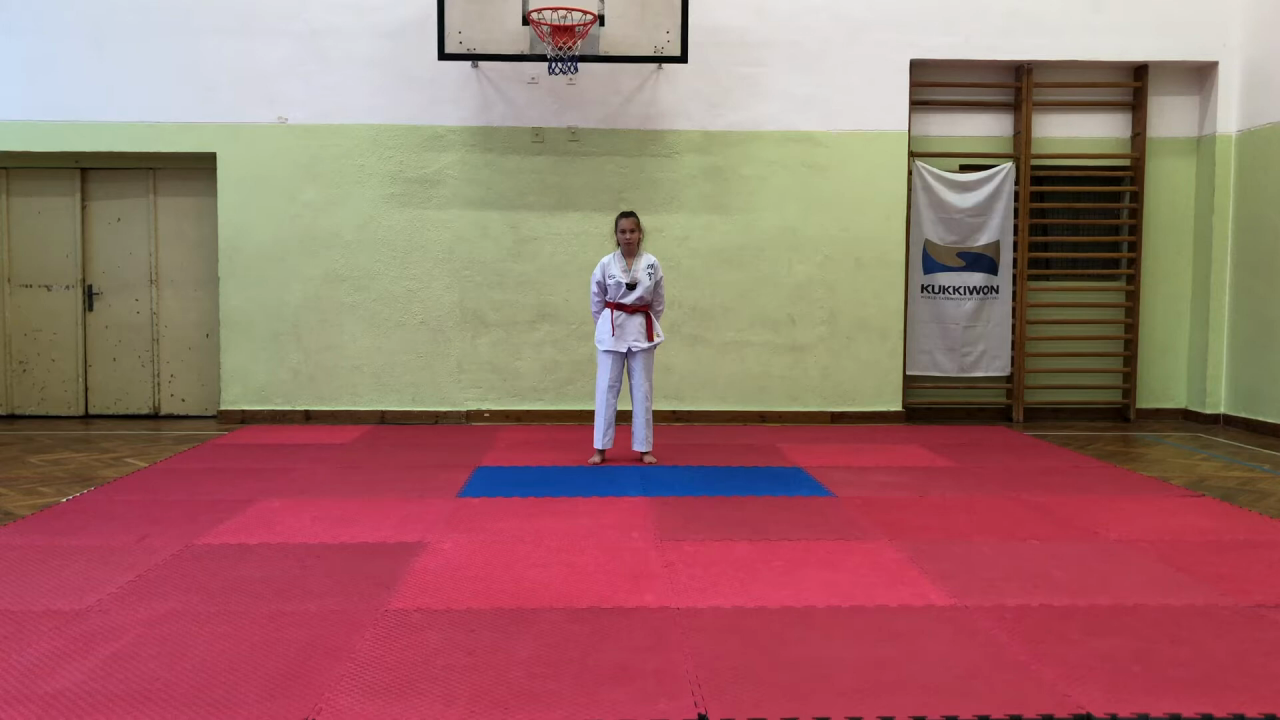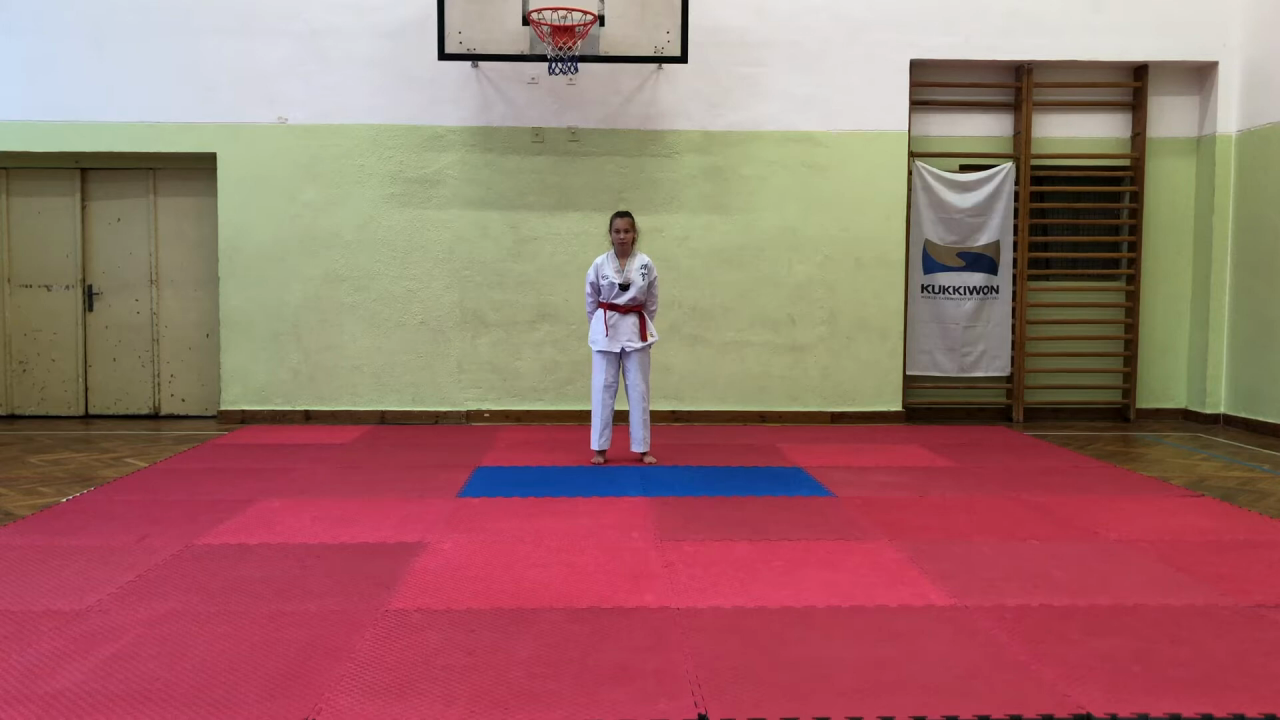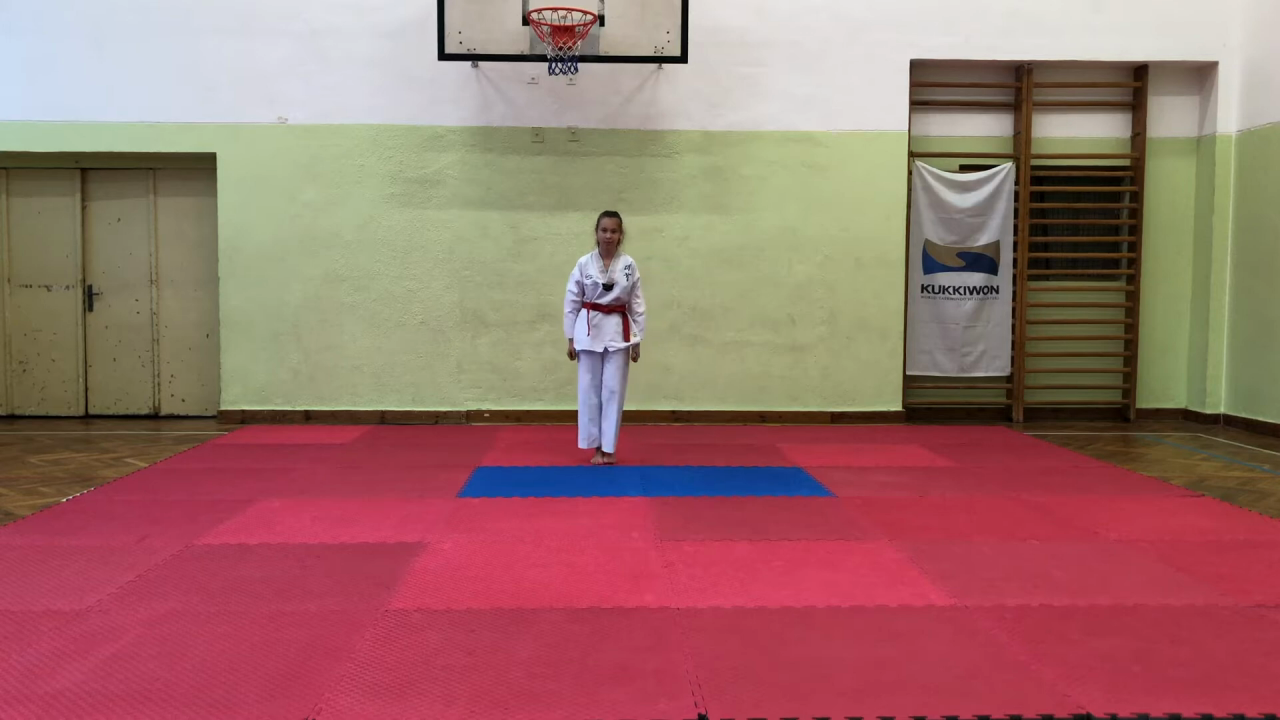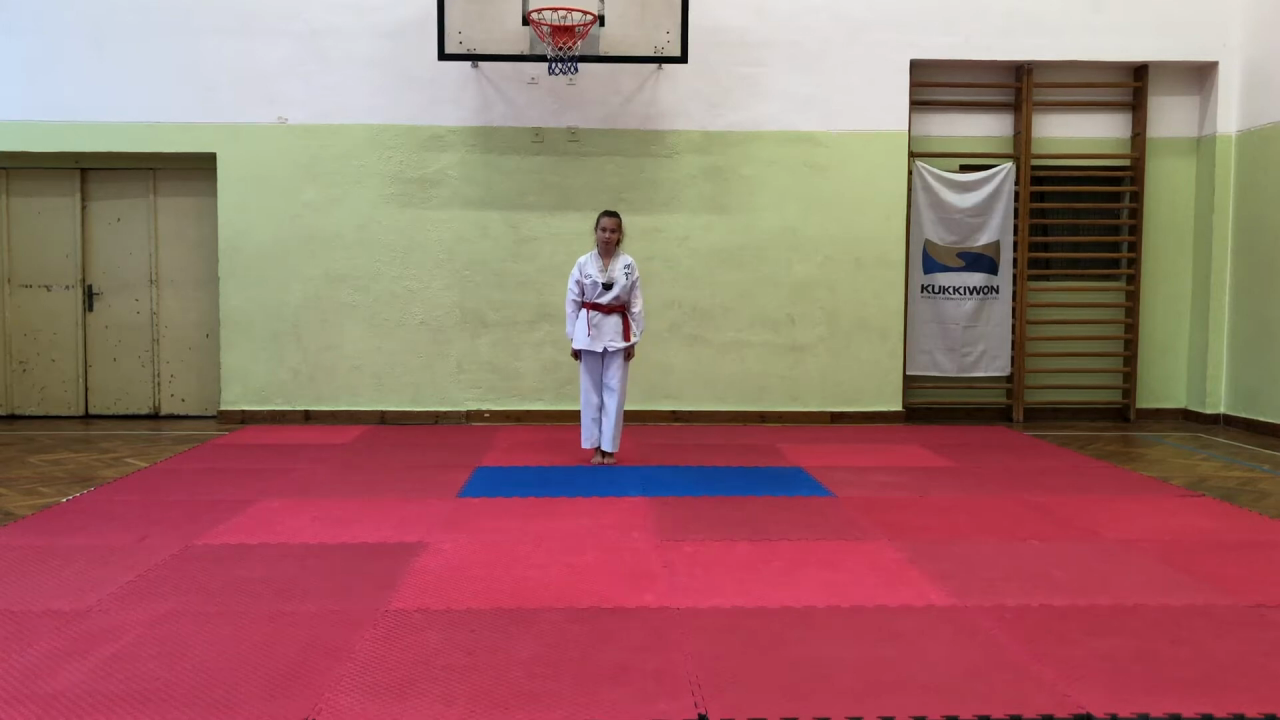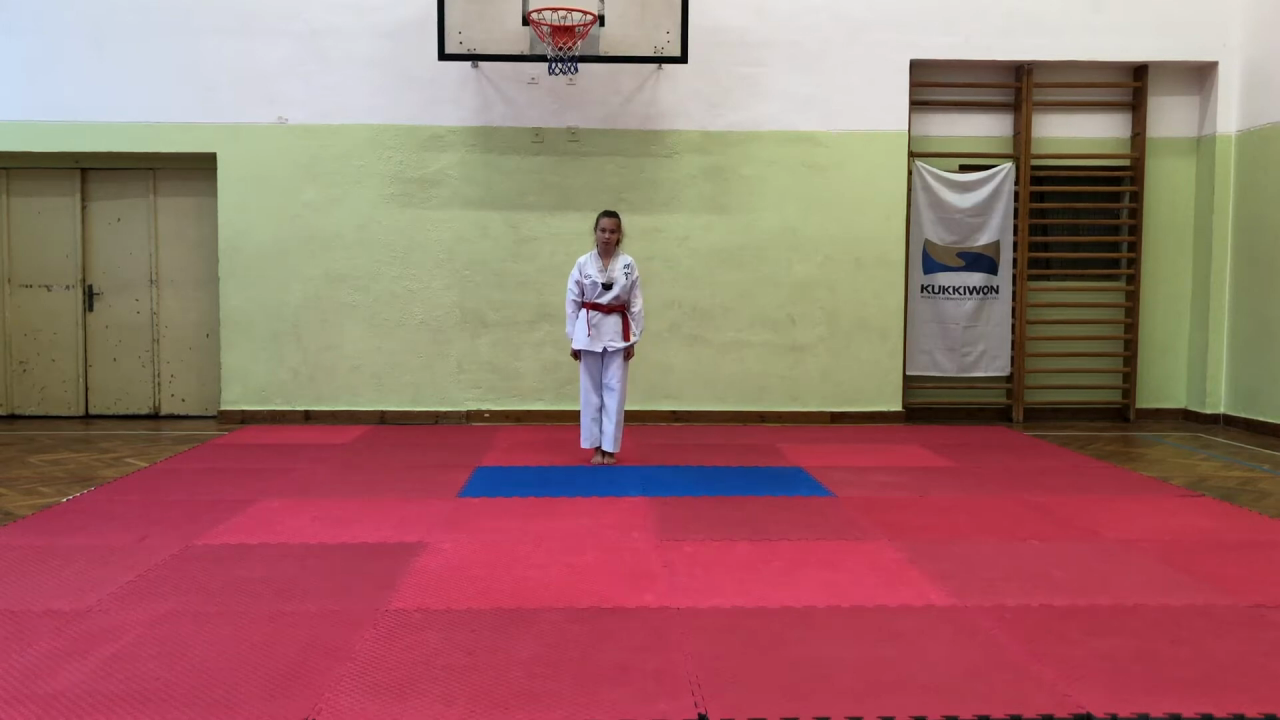
dt=0.5s
person 1, frame 1
left shoulder: (652, 264)
right shoulder: (606, 264)
left elbow: (658, 303)
right elbow: (597, 302)
left wrist: (648, 328)
right wrist: (607, 327)
left hip: (641, 329)
right hip: (612, 329)
left knee: (642, 389)
right knee: (607, 387)
left ankle: (644, 447)
right ankle: (601, 447)
person 1, frame 2
left shoulder: (645, 264)
right shoulder: (600, 264)
left elbow: (651, 303)
right elbow: (591, 302)
left wrist: (644, 332)
right wrist: (596, 331)
left hip: (635, 330)
right hip: (606, 329)
left knee: (639, 389)
right knee: (604, 389)
left ankle: (643, 449)
right ankle: (601, 448)
person 1, frame 3
left shoulder: (629, 265)
right shoulder: (584, 264)
left elbow: (637, 304)
right elbow: (572, 302)
left wrist: (636, 341)
right wrist: (571, 339)
left hip: (618, 331)
right hip: (589, 330)
left knee: (613, 390)
right knee: (590, 389)
left ankle: (609, 448)
right ankle: (597, 447)
person 1, frame 4
left shoulder: (628, 265)
right shoulder: (583, 263)
left elbow: (635, 304)
right elbow: (573, 302)
left wrist: (633, 340)
right wrist: (573, 339)
left hip: (617, 331)
right hip: (589, 331)
left knee: (614, 390)
right knee: (591, 390)
left ankle: (609, 448)
right ankle: (596, 447)
person 1, frame 5
left shoulder: (628, 264)
right shoulder: (583, 263)
left elbow: (635, 304)
right elbow: (573, 302)
left wrist: (633, 340)
right wrist: (573, 339)
left hip: (617, 331)
right hip: (589, 330)
left knee: (614, 389)
right knee: (591, 389)
left ankle: (610, 448)
right ankle: (596, 446)
